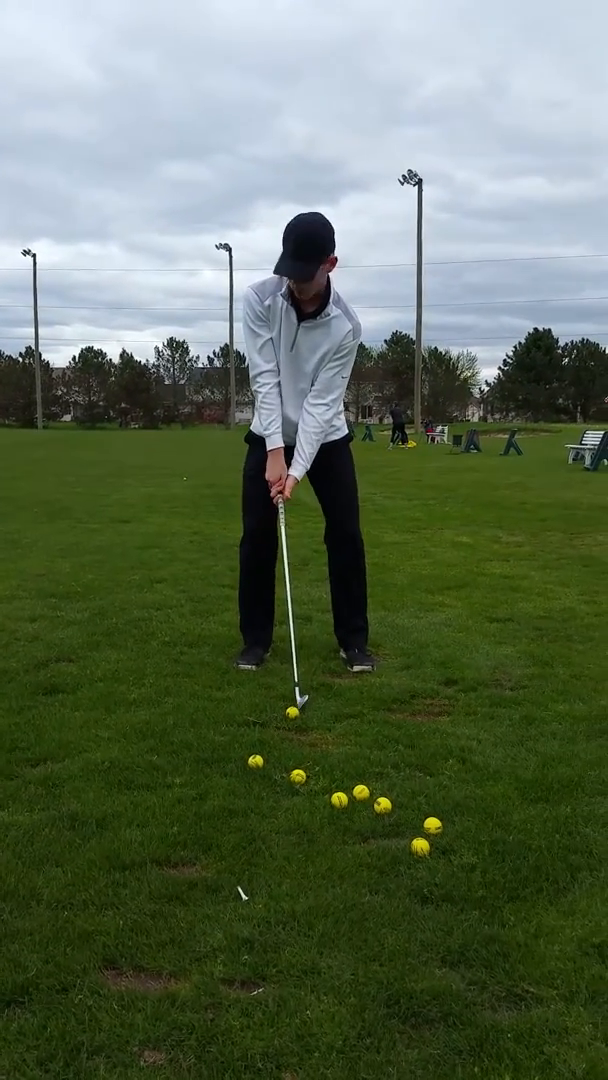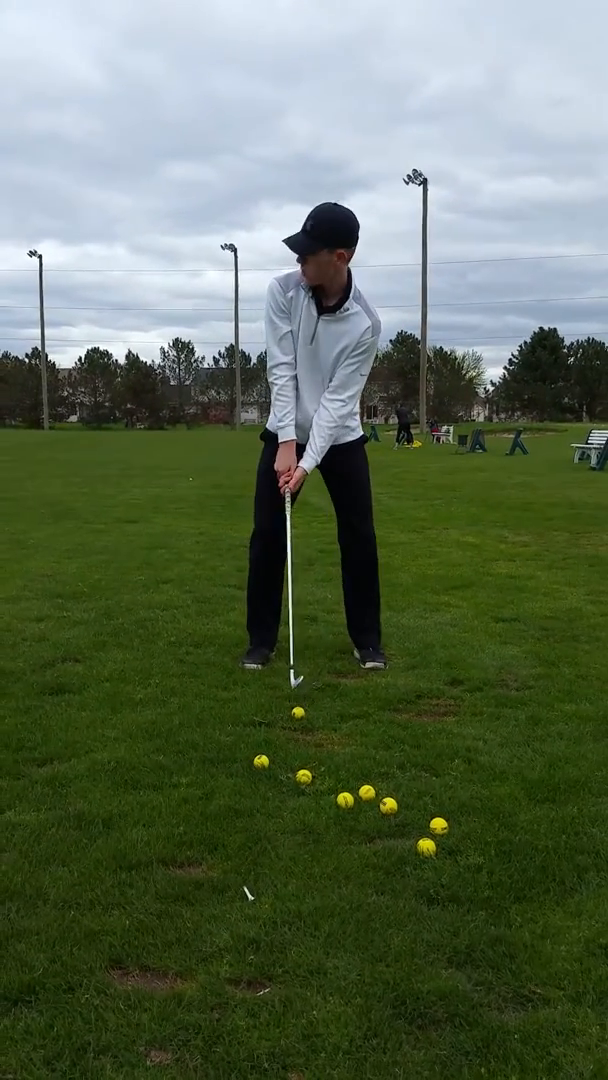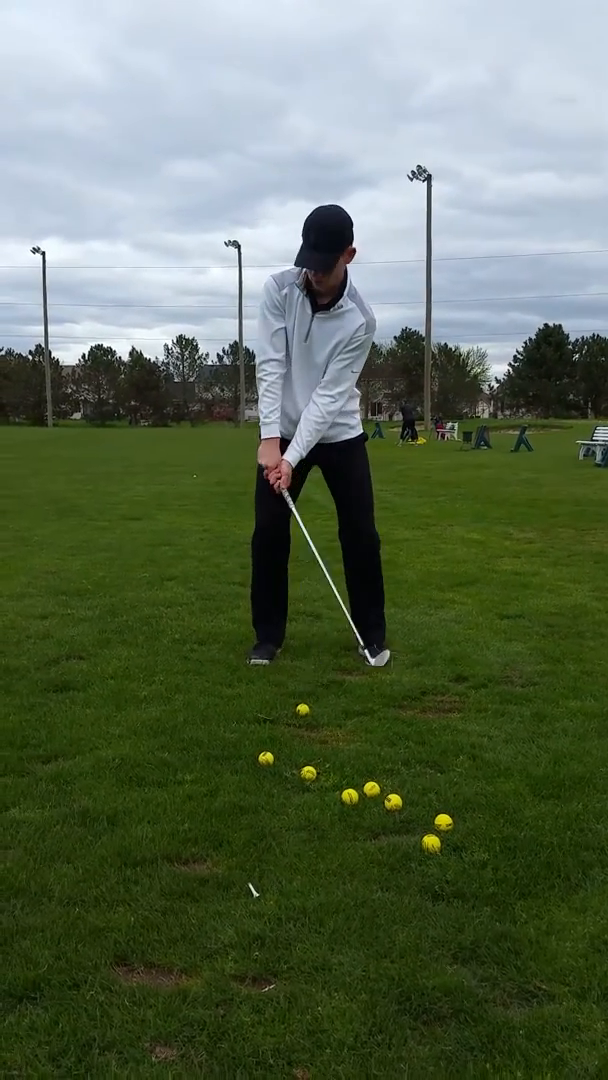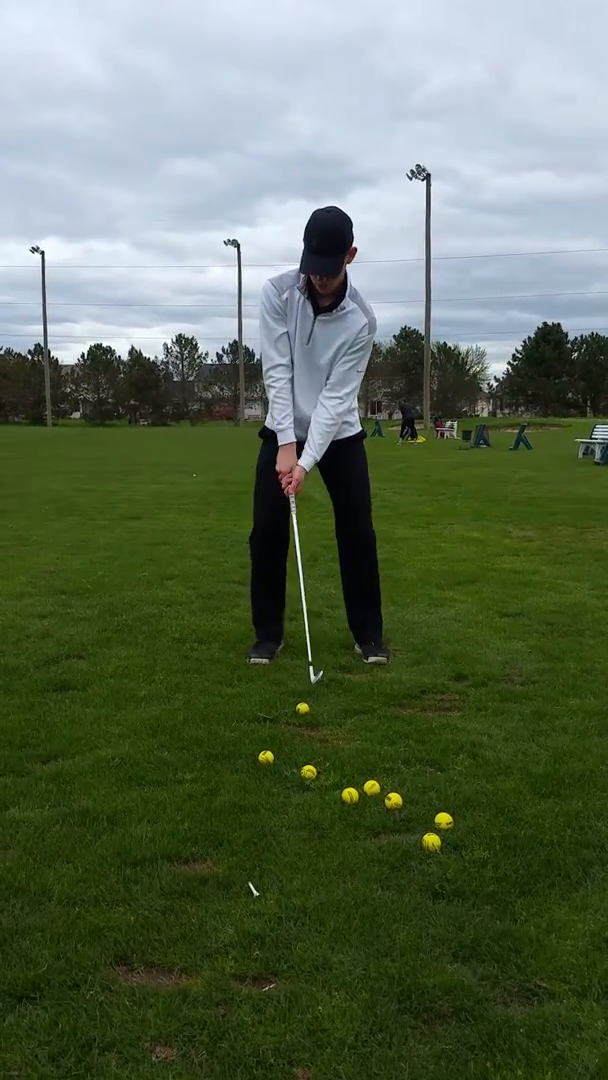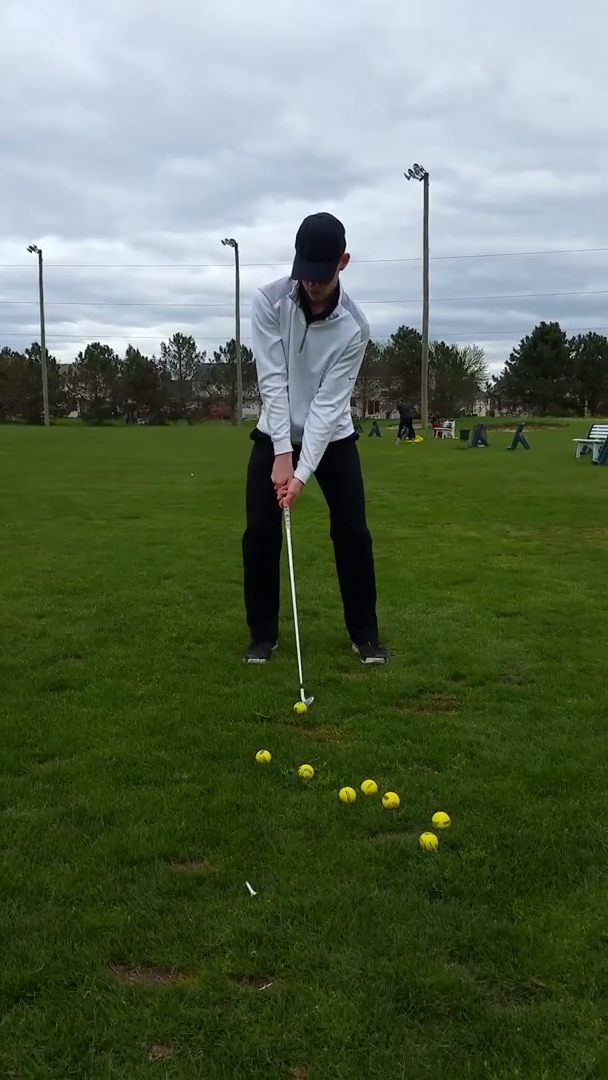
dt=0.3s
person 1, frame 1
left shoulder: (345, 326)
right shoulder: (259, 299)
left elbow: (322, 402)
right elbow: (264, 378)
left wrist: (297, 470)
right wrist: (276, 453)
left hip: (327, 439)
right hip: (270, 437)
left knee: (346, 535)
right knee: (257, 537)
left ankle: (353, 640)
right ankle: (256, 638)
person 1, frame 2
left shoulder: (364, 323)
right shoulder: (283, 292)
left elbow: (338, 399)
right elbow: (281, 371)
left wrist: (308, 464)
right wrist: (288, 444)
left hip: (341, 440)
right hip: (285, 434)
left knee: (359, 537)
right knee: (267, 536)
left ankle: (367, 639)
right ankle: (262, 638)
person 1, frame 3
left shoulder: (360, 320)
right shoulder: (277, 290)
left elbow: (330, 395)
right elbow: (270, 368)
left wrist: (293, 456)
right wrist: (269, 440)
left hip: (340, 436)
right hip: (283, 432)
left knee: (361, 534)
right knee: (269, 533)
left ankle: (371, 633)
right ankle: (268, 634)
person 1, frame 4
left shoulder: (361, 320)
right shoulder: (277, 293)
left elbow: (336, 395)
right elbow: (277, 373)
left wrist: (307, 462)
right wrist: (286, 446)
left hip: (339, 435)
right hip: (283, 433)
left knee: (358, 532)
right knee: (267, 532)
left ankle: (368, 633)
right ankle: (267, 633)
person 1, frame 5
left shoulder: (353, 328)
right shoulder: (268, 301)
left elbow: (329, 403)
right elbow: (272, 382)
left wrist: (303, 472)
right wrist: (282, 455)
left hip: (333, 437)
right hip: (275, 436)
left knee: (352, 532)
right knee: (260, 533)
left ankle: (364, 632)
right ankle: (262, 633)
